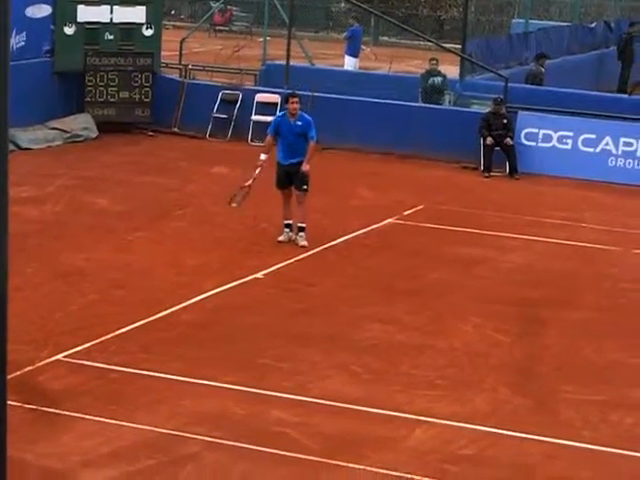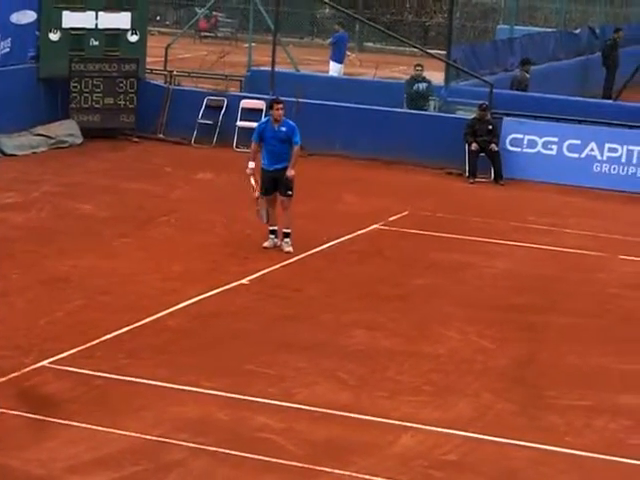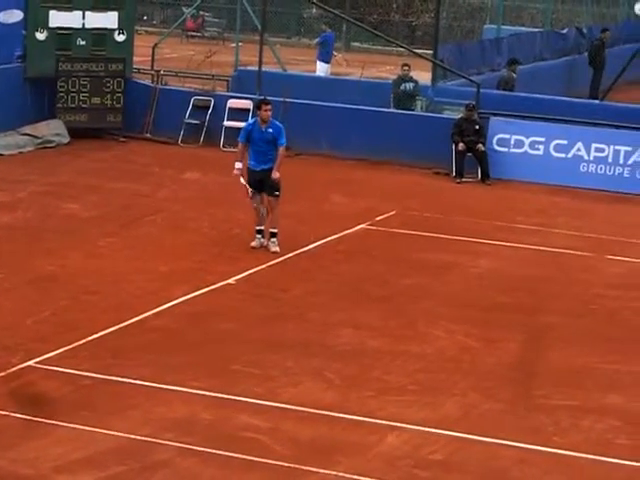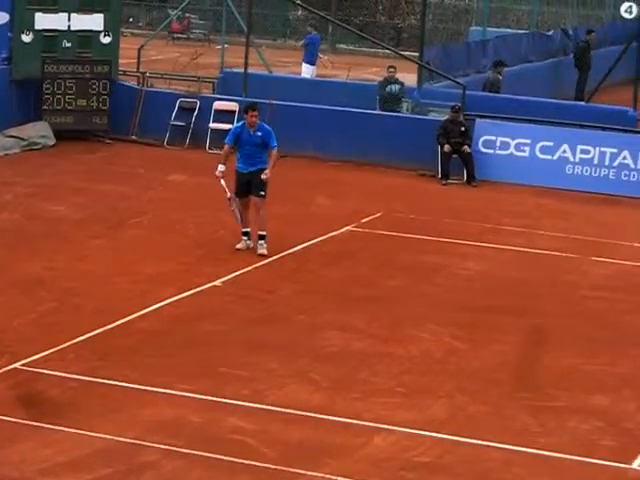
dt=0.4s
person 1, frame 1
left shoulder: (307, 121)
right shoulder: (279, 119)
left elbow: (312, 142)
right elbow: (270, 138)
left wrist: (306, 163)
right wrist: (263, 156)
left hip: (300, 164)
right hip: (282, 163)
left knee: (301, 198)
right knee: (286, 197)
left ankle: (301, 233)
right ankle: (288, 230)
person 1, frame 2
left shoulder: (291, 126)
right shoulder: (262, 126)
left elbow: (296, 147)
right elbow: (255, 145)
left wrist: (291, 168)
right wrist: (251, 164)
left hip: (284, 170)
right hip: (267, 169)
left knee: (285, 203)
right knee: (270, 203)
left ankle: (286, 239)
right ankle: (273, 237)
person 1, frame 3
left shoulder: (278, 128)
right shoulder: (249, 126)
left elbow: (281, 149)
right elbow: (242, 146)
left wrist: (276, 170)
right wrist: (239, 165)
left hip: (270, 170)
right hip: (253, 169)
left knee: (272, 204)
right knee: (257, 204)
left ankle: (273, 239)
right ankle: (260, 236)
person 1, frame 4
left shoulder: (266, 130)
right shoulder: (237, 129)
left elbow: (274, 150)
right elbow: (227, 148)
left wrist: (269, 169)
right wrist: (221, 167)
left hip: (259, 171)
right hip: (242, 171)
left knee: (259, 205)
right knee: (244, 205)
left ankle: (261, 241)
right ankle: (246, 238)
